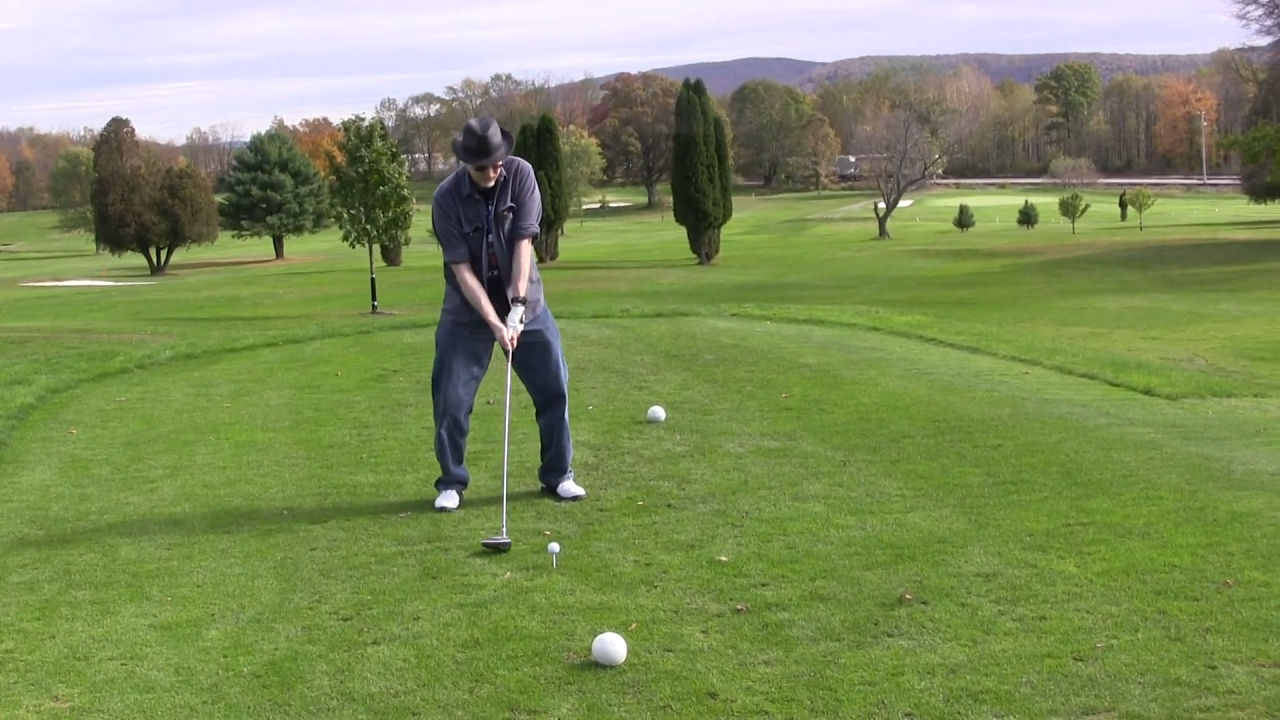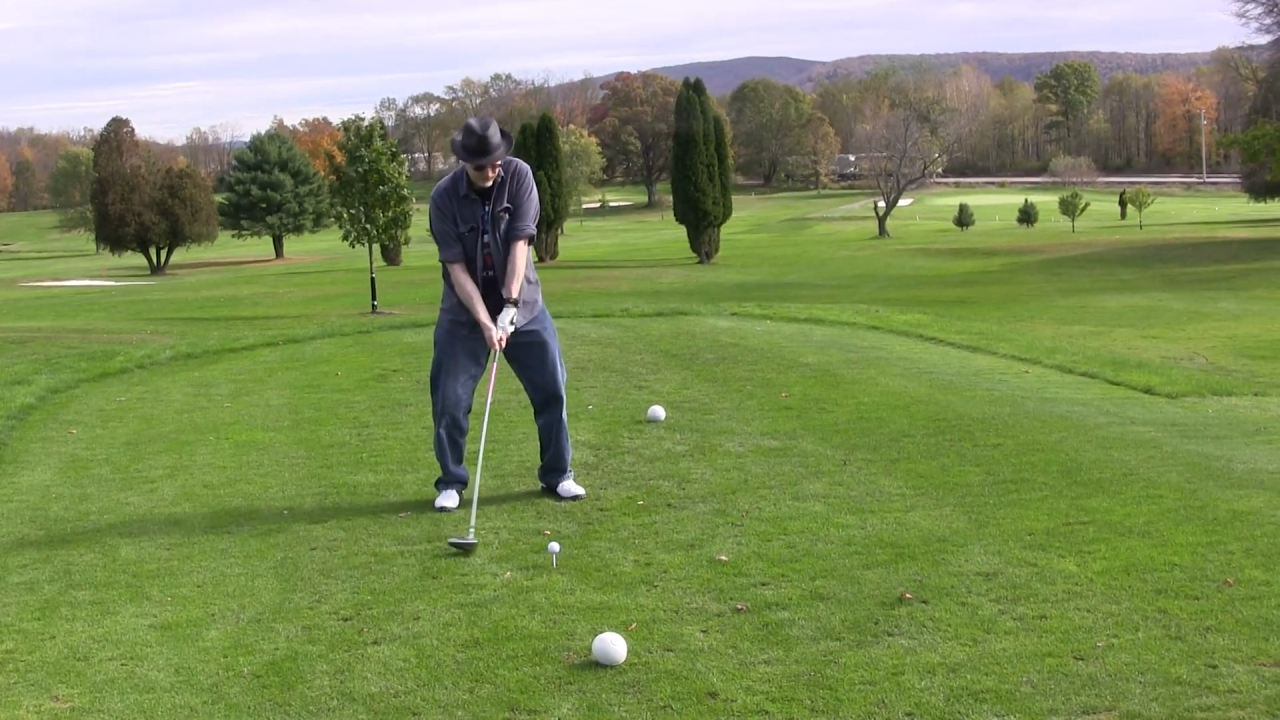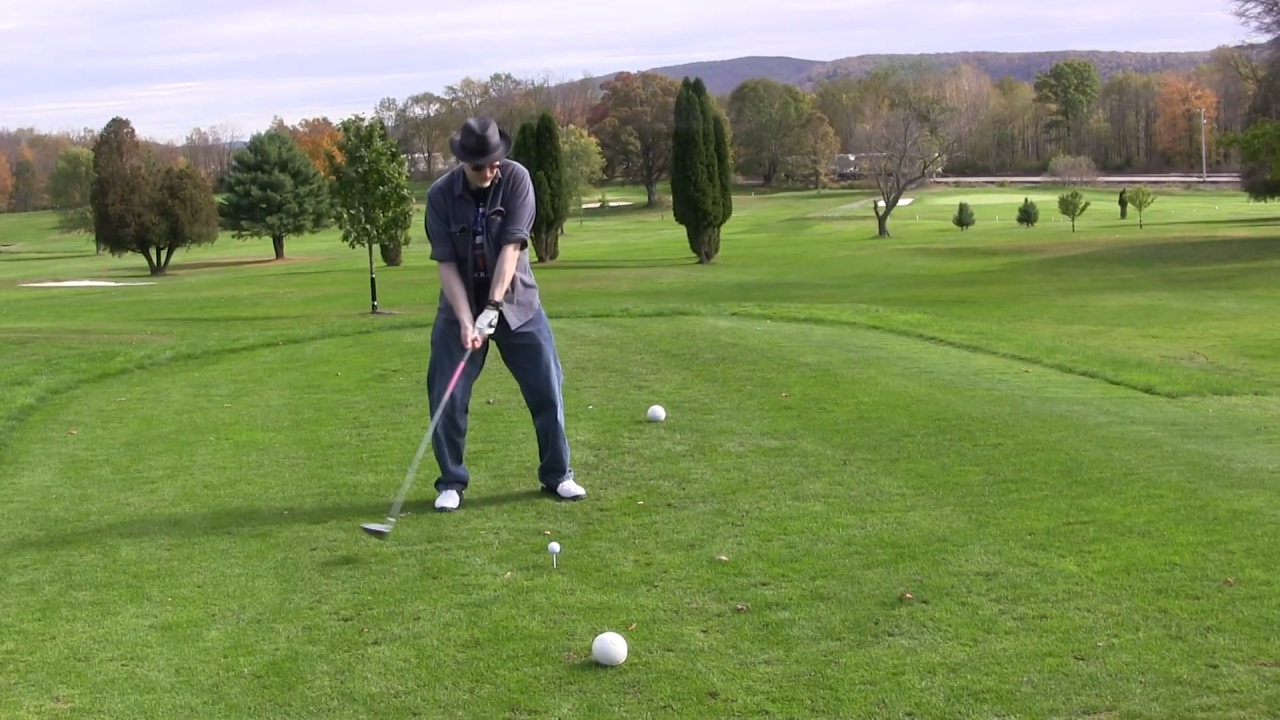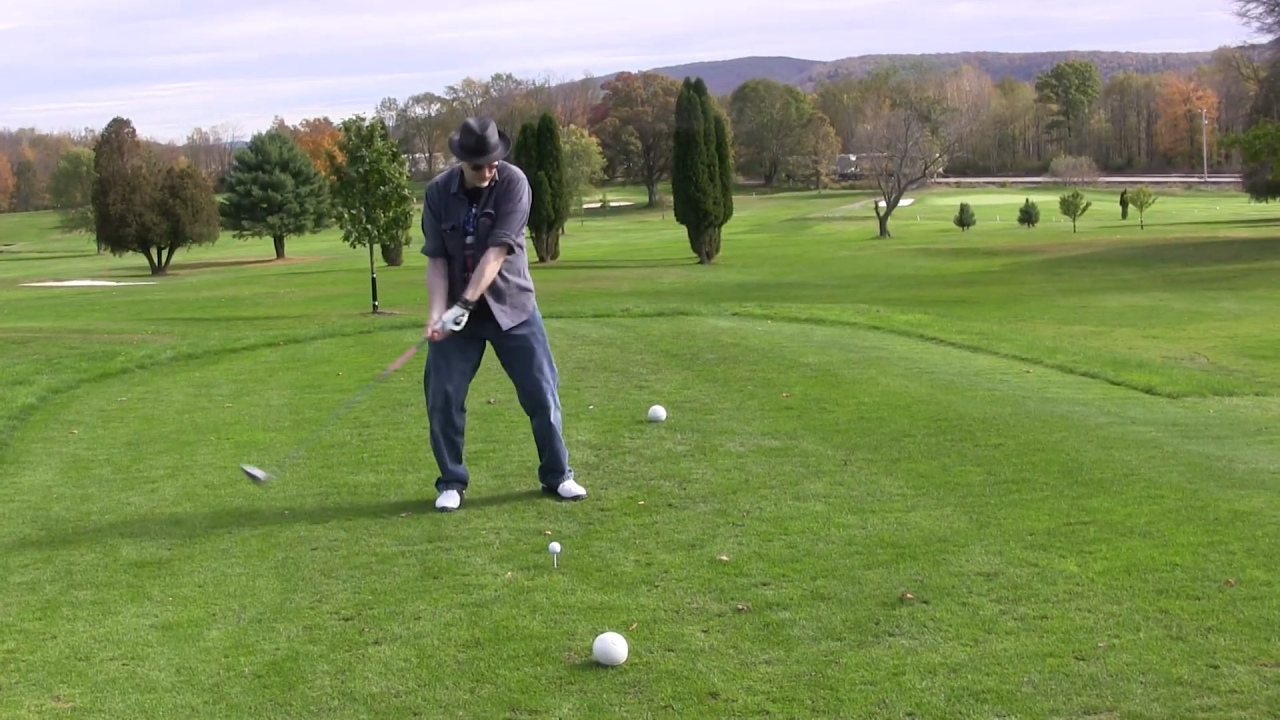
dt=0.1s
person 1, frame 1
left shoulder: (521, 174)
right shoulder: (446, 197)
left elbow: (523, 242)
right elbow: (460, 268)
left wrist: (517, 304)
right wrist: (492, 321)
left hip: (525, 302)
right hip: (468, 310)
left knee: (553, 389)
right knee: (452, 400)
left ankle: (557, 474)
right ankle: (452, 482)
person 1, frame 2
left shoulder: (519, 175)
right shoulder: (444, 196)
left elbow: (519, 244)
right elbow: (456, 268)
left wrist: (510, 305)
right wrist: (485, 322)
left hip: (522, 302)
right hip: (465, 309)
left knee: (551, 389)
right knee: (450, 400)
left ankle: (557, 474)
right ankle: (452, 482)
person 1, frame 3
left shoulder: (517, 179)
right shoulder: (441, 195)
left elbow: (510, 250)
right elbow: (447, 264)
left wrist: (493, 306)
right wrist: (465, 320)
left hip: (517, 304)
right hip: (463, 306)
left knee: (547, 392)
right knee: (447, 397)
left ankle: (557, 474)
right ankle: (452, 481)
person 1, frame 4
left shoulder: (514, 183)
right shoulder: (437, 192)
left elbow: (496, 253)
right elbow: (436, 259)
left wrist: (464, 306)
right wrist: (437, 310)
left hip: (512, 304)
right hip: (455, 307)
left knee: (541, 394)
right knee: (443, 397)
left ankle: (557, 474)
right ankle: (452, 481)
